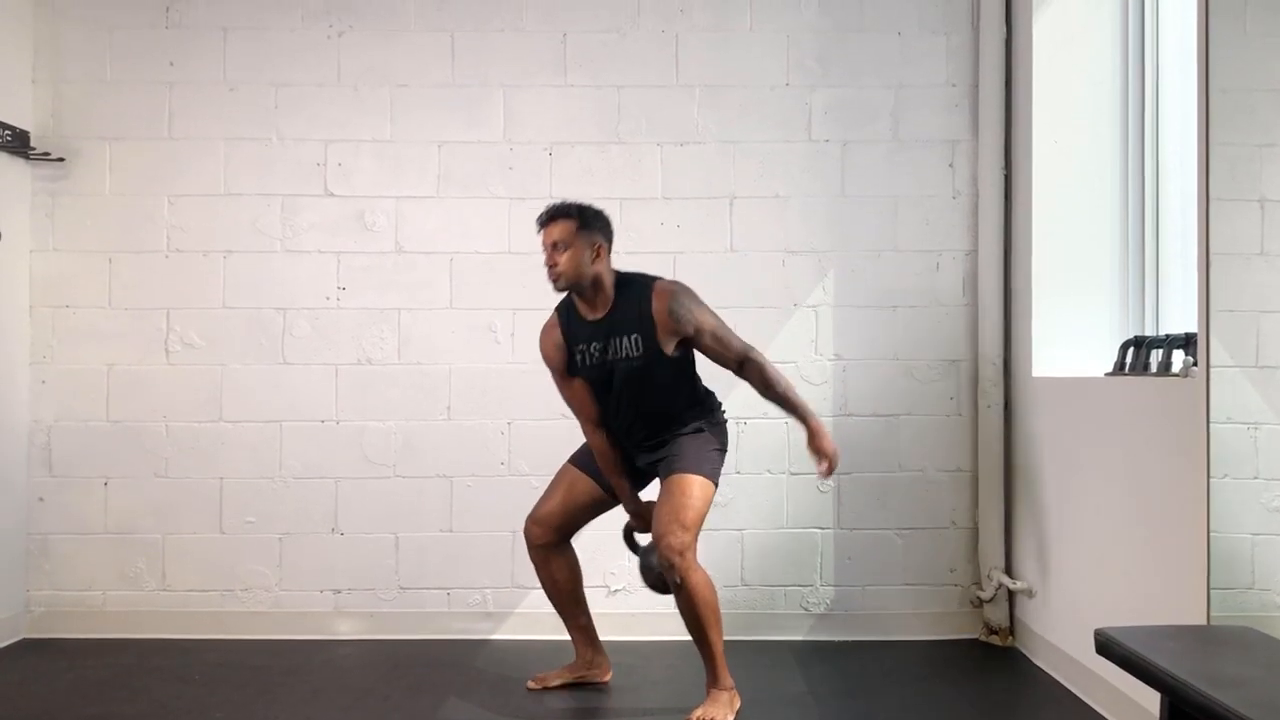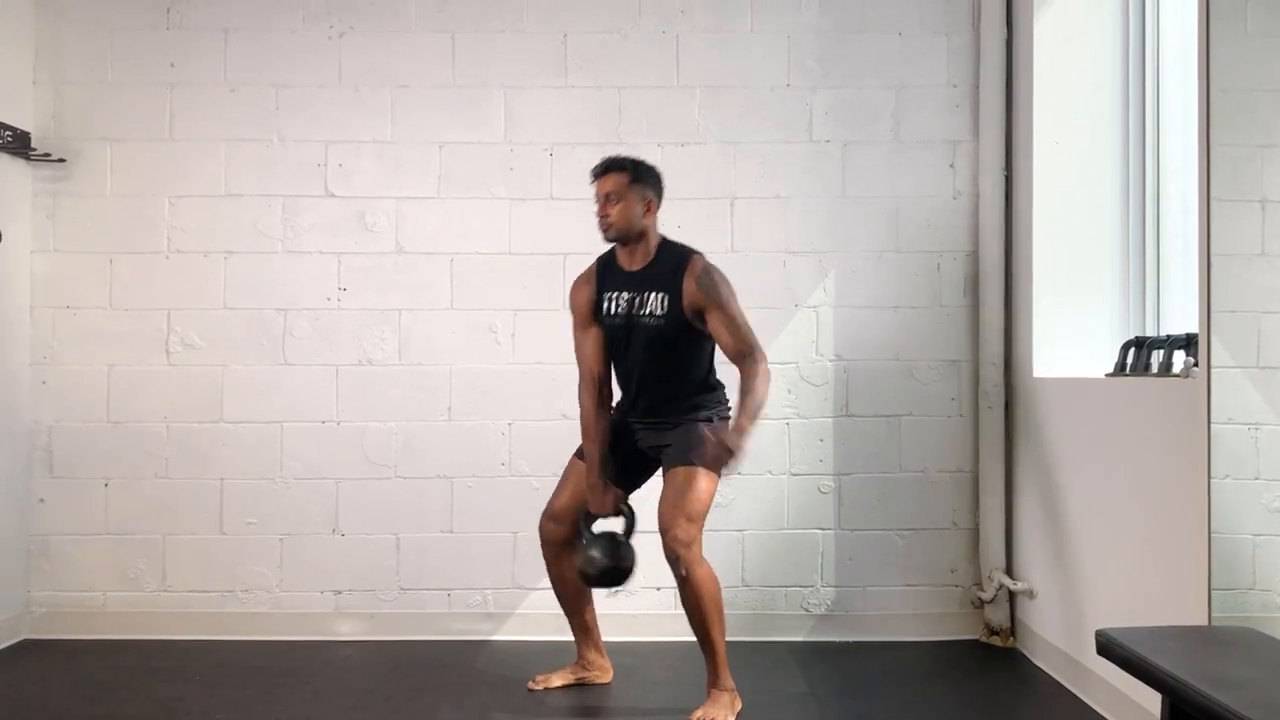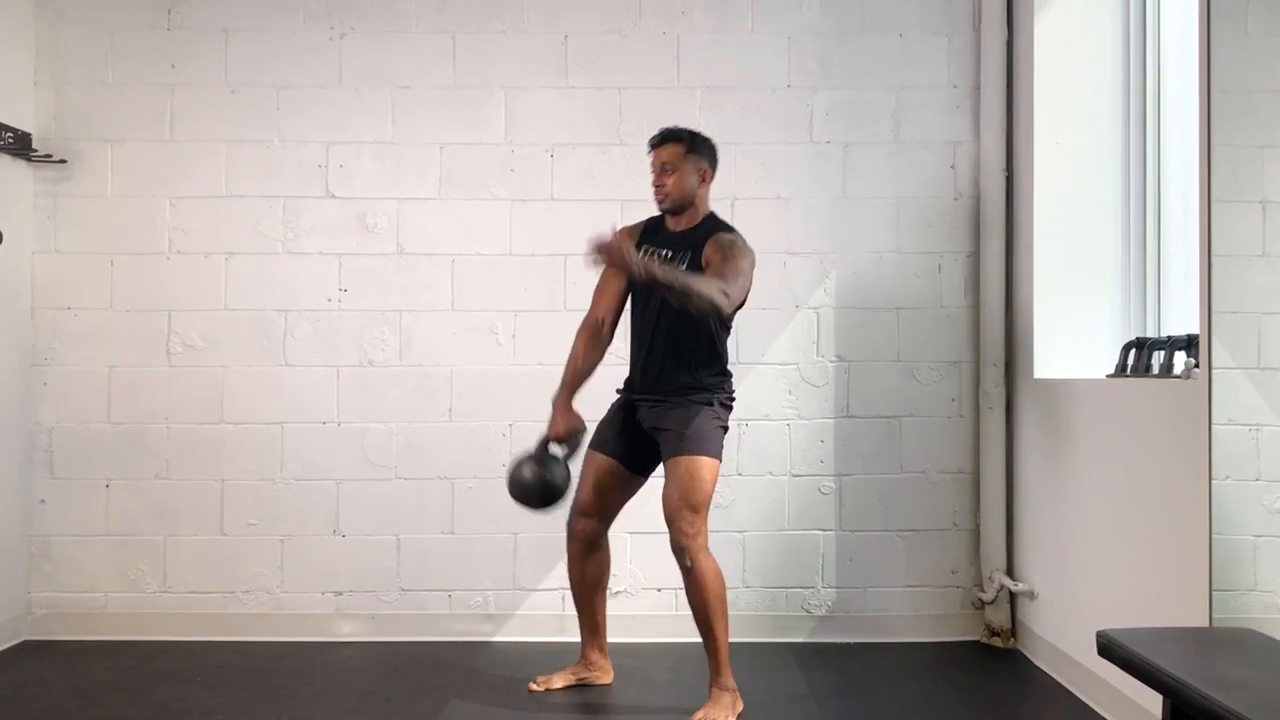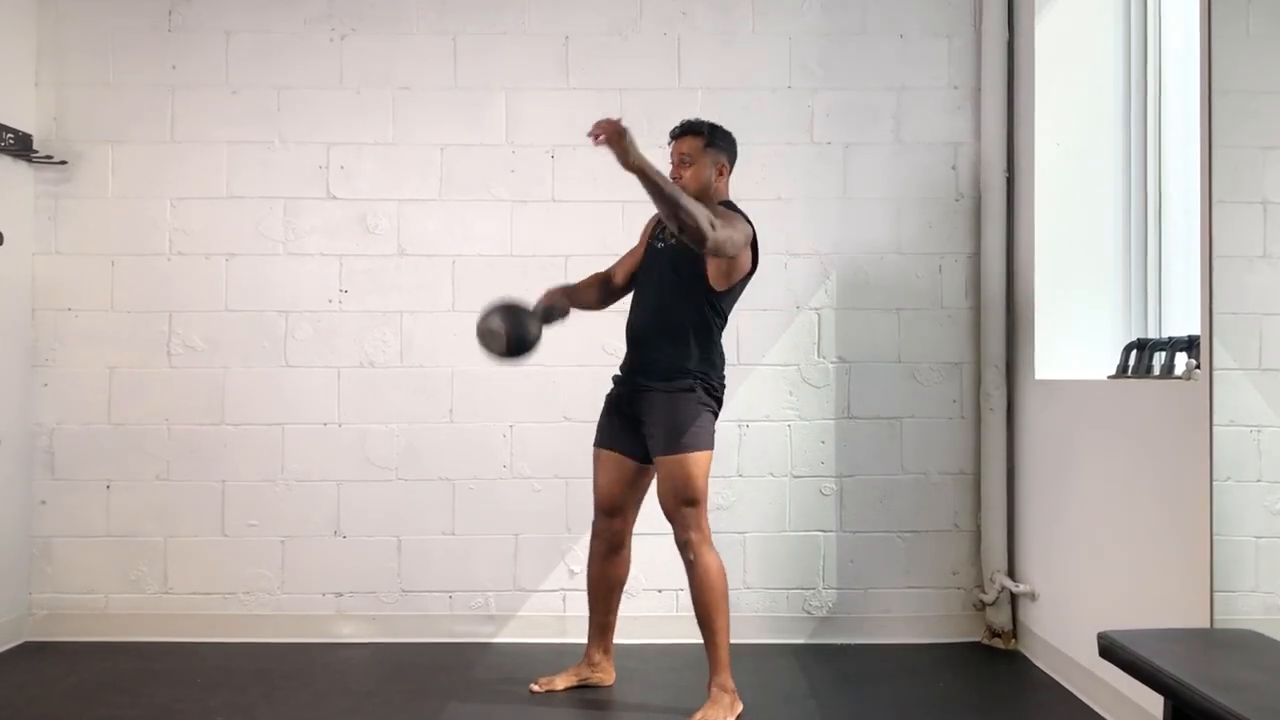
dt=0.1s
person 1, frame 1
left shoulder: (663, 304)
right shoulder: (556, 334)
left elbow: (746, 362)
right elbow: (595, 429)
left wrist: (811, 425)
right wrist: (633, 505)
left hip: (692, 433)
right hip: (625, 440)
left knee: (673, 547)
right knee: (541, 529)
right ankle: (590, 658)
person 1, frame 2
left shoulder: (695, 274)
right shoulder: (590, 286)
left elbow: (751, 359)
right elbow: (592, 381)
left wrist: (739, 428)
right wrist: (599, 481)
left hip: (693, 420)
right hip: (628, 420)
left knee: (679, 542)
right knee: (557, 527)
right ankle: (592, 659)
person 1, frame 3
left shoulder: (726, 247)
right shoulder: (638, 235)
left elbow: (715, 299)
right elbow: (598, 326)
left wrist: (641, 266)
right wrist: (564, 400)
left hip: (696, 403)
right hip: (636, 400)
left knee: (686, 536)
right knee: (585, 521)
right ankle: (594, 659)
person 1, frame 4
left shoulder: (730, 229)
right shoulder: (659, 226)
left elbow: (698, 233)
right elbow: (609, 286)
left wrist: (640, 163)
right wrist: (561, 298)
left hip: (684, 392)
right hip: (631, 386)
left knee: (690, 534)
right knee: (609, 525)
right ankle: (597, 660)
